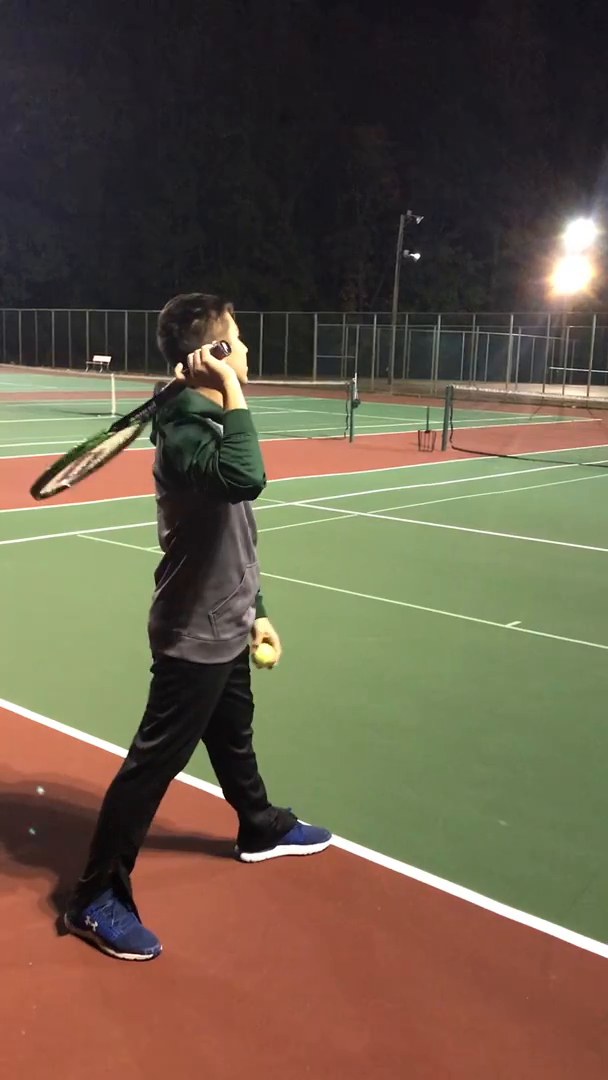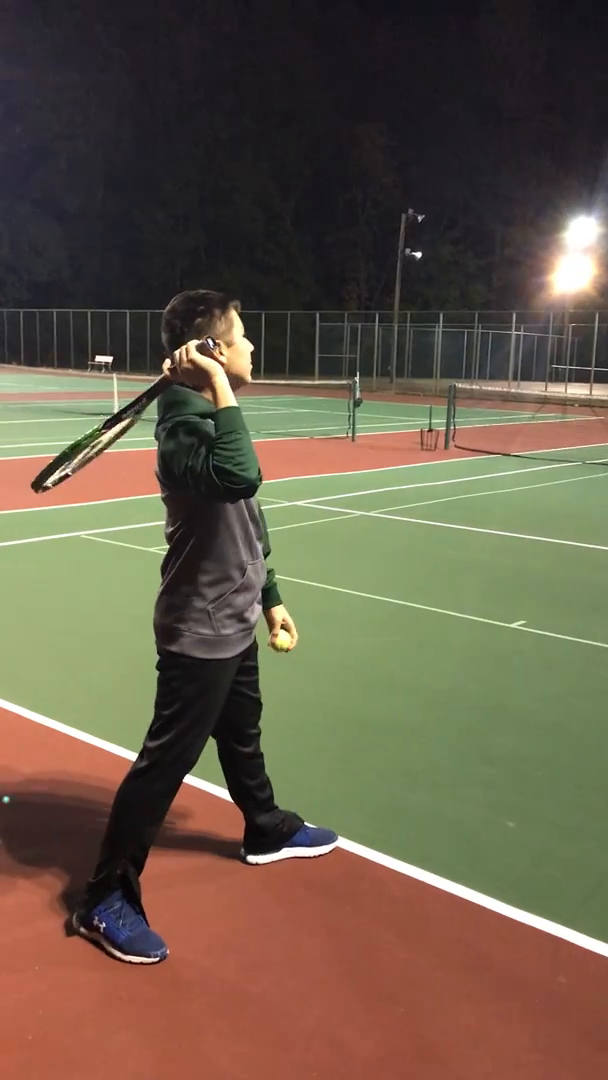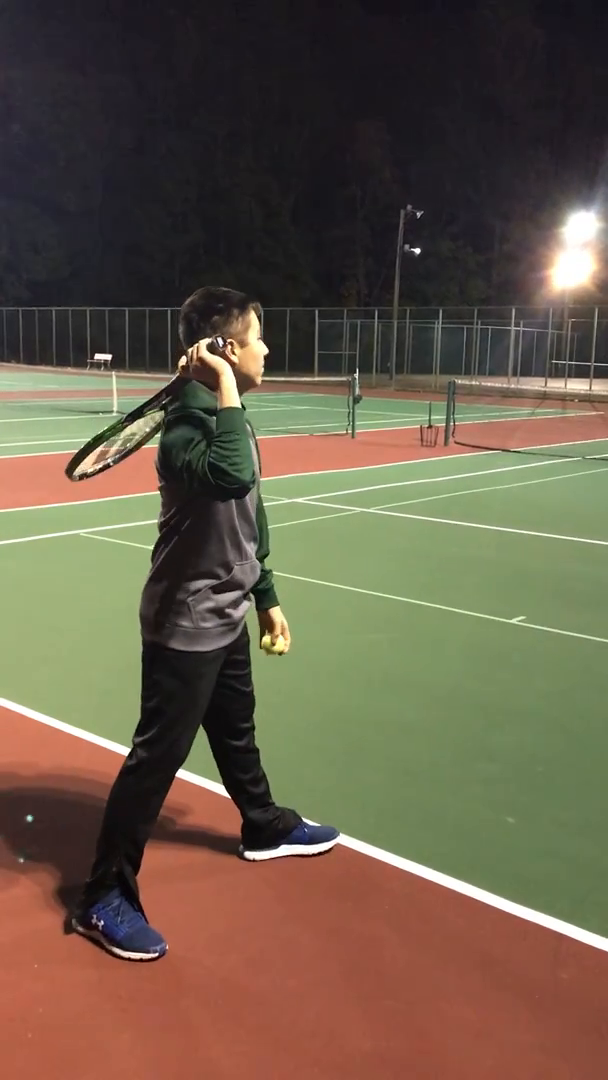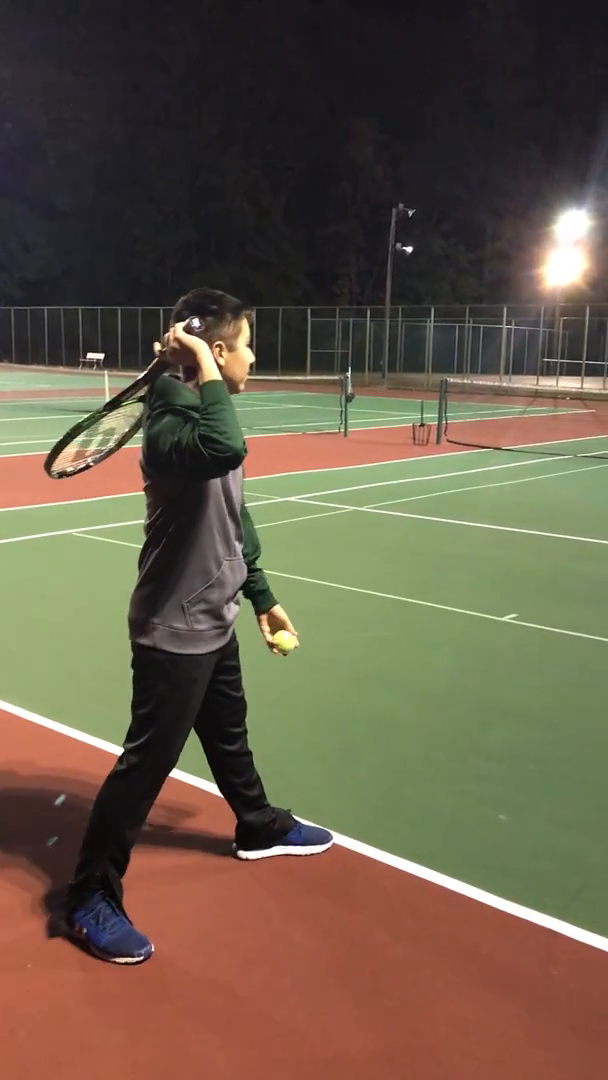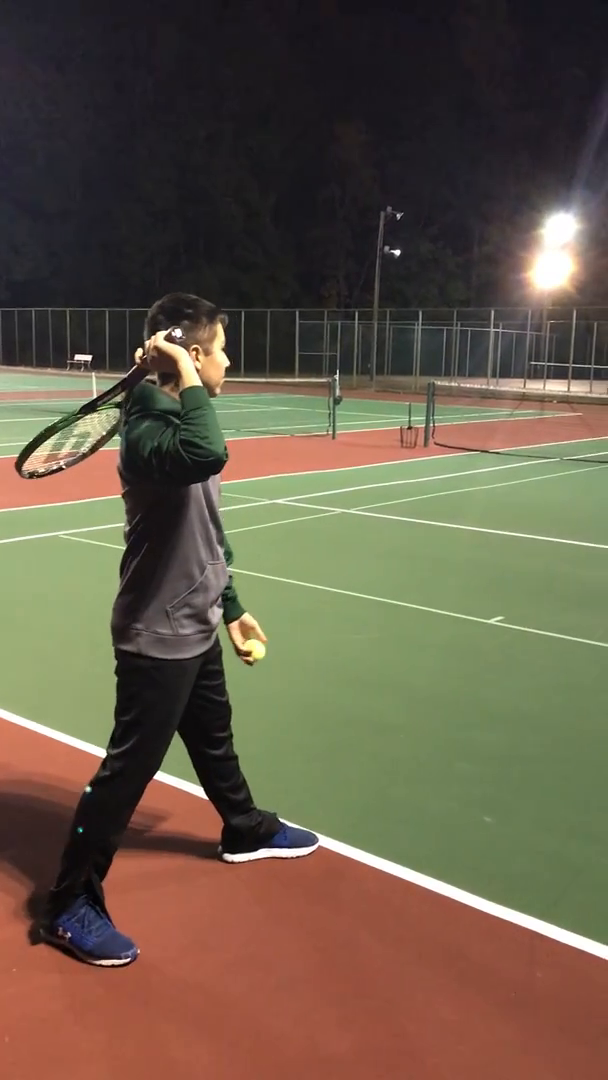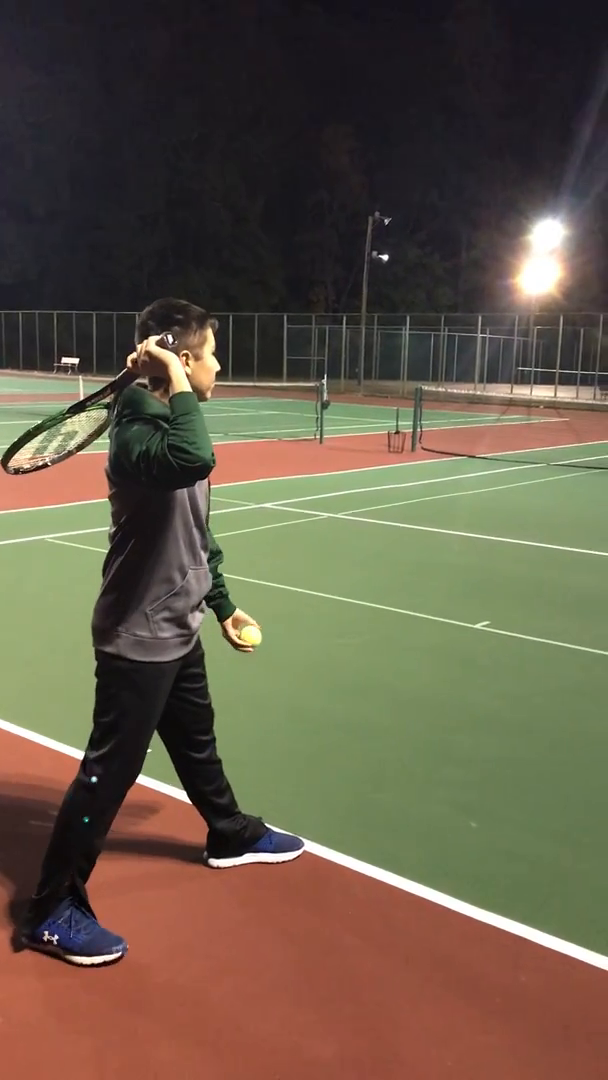
dt=0.3s
person 1, frame 1
left shoulder: (210, 423)
right shoulder: (186, 434)
right elbow: (246, 479)
left wrist: (252, 611)
right wrist: (232, 392)
left hip: (223, 625)
right hip: (194, 633)
left knee: (233, 736)
right knee: (155, 760)
left ankle: (262, 829)
right ankle: (96, 899)
person 1, frame 2
left shoulder: (212, 419)
right shoulder: (185, 431)
right elbow: (241, 478)
left wrist: (268, 596)
right wrist: (221, 389)
left hip: (232, 620)
right hip: (198, 628)
left knee: (241, 734)
right knee: (167, 758)
left ankle: (268, 830)
right ankle: (106, 899)
person 1, frame 3
left shoulder: (229, 418)
right shoulder: (186, 428)
right elbow: (232, 479)
left wrist: (266, 597)
right wrist: (226, 392)
left hip: (227, 616)
right hip: (183, 625)
left knee: (236, 729)
right knee: (157, 756)
left ankle: (265, 828)
right ankle: (106, 897)
person 1, frame 4
left shoulder: (204, 416)
right shoulder: (170, 425)
left elbow: (234, 519)
right elbow: (226, 451)
left wrist: (263, 596)
right wrist: (205, 370)
left hip: (214, 620)
right hip: (173, 629)
left knee: (228, 732)
right knee: (148, 760)
left ankle: (260, 827)
right ankle: (90, 899)
person 1, frame 5
left shoulder: (179, 423)
right shoulder: (148, 430)
right elbow: (208, 454)
left wrist: (231, 607)
right wrist: (186, 380)
left hip: (195, 626)
right hip: (157, 635)
left knee: (214, 736)
right knee: (129, 767)
left ankle: (247, 830)
right ankle: (70, 906)
person 1, frame 6
left shoulder: (168, 426)
right shoulder: (137, 434)
right elbow: (194, 460)
left wrist: (223, 604)
right wrist: (176, 383)
left hip: (177, 629)
right hip: (137, 637)
left knee: (196, 739)
right knee: (109, 770)
left ankle: (231, 835)
right ankle: (54, 911)
